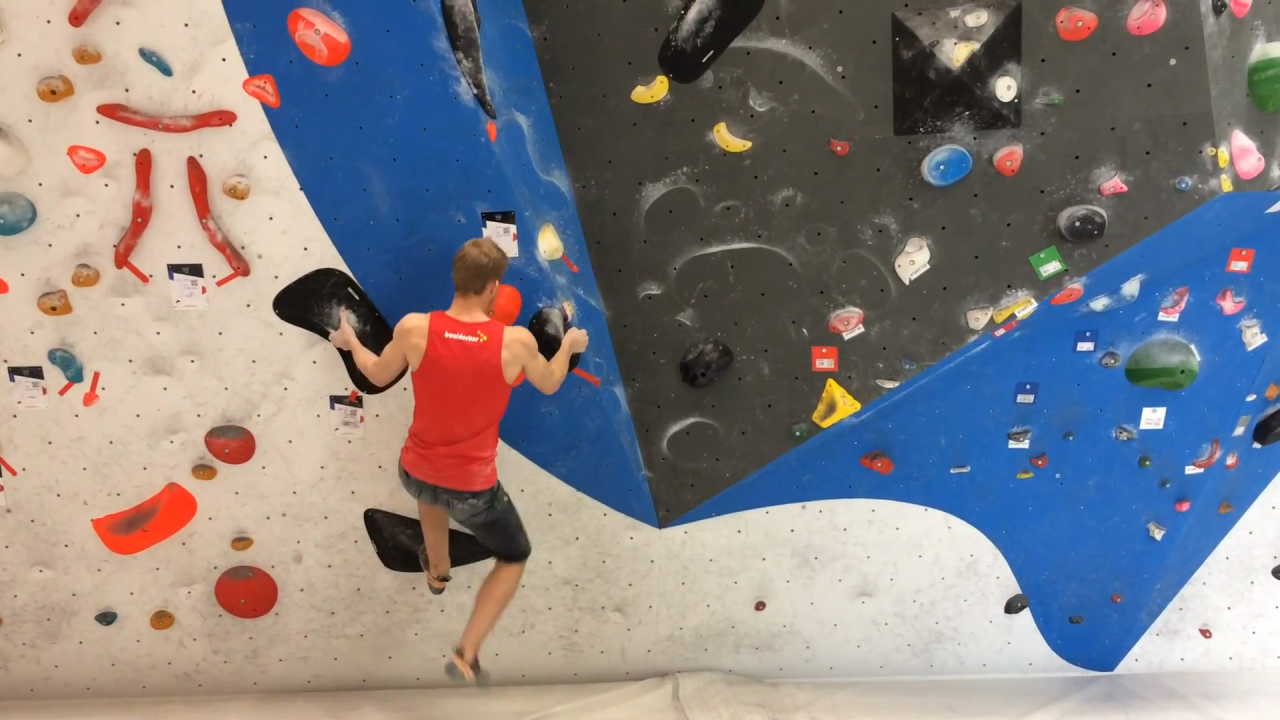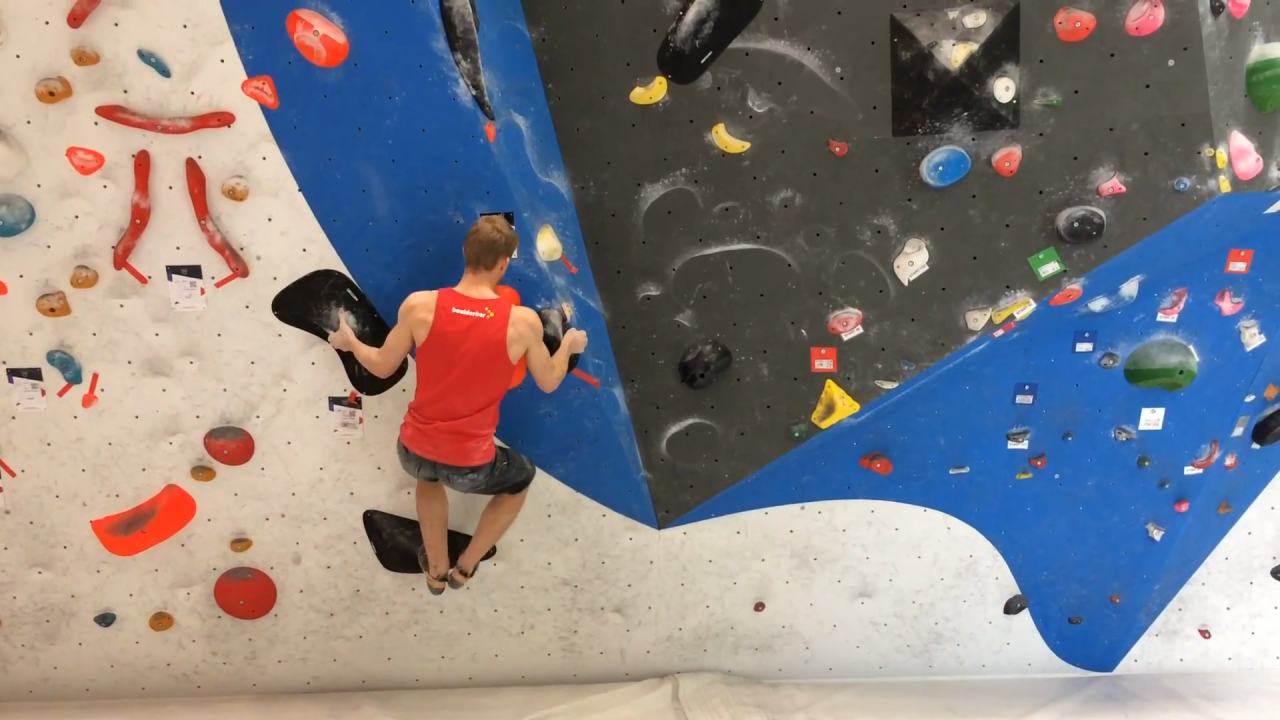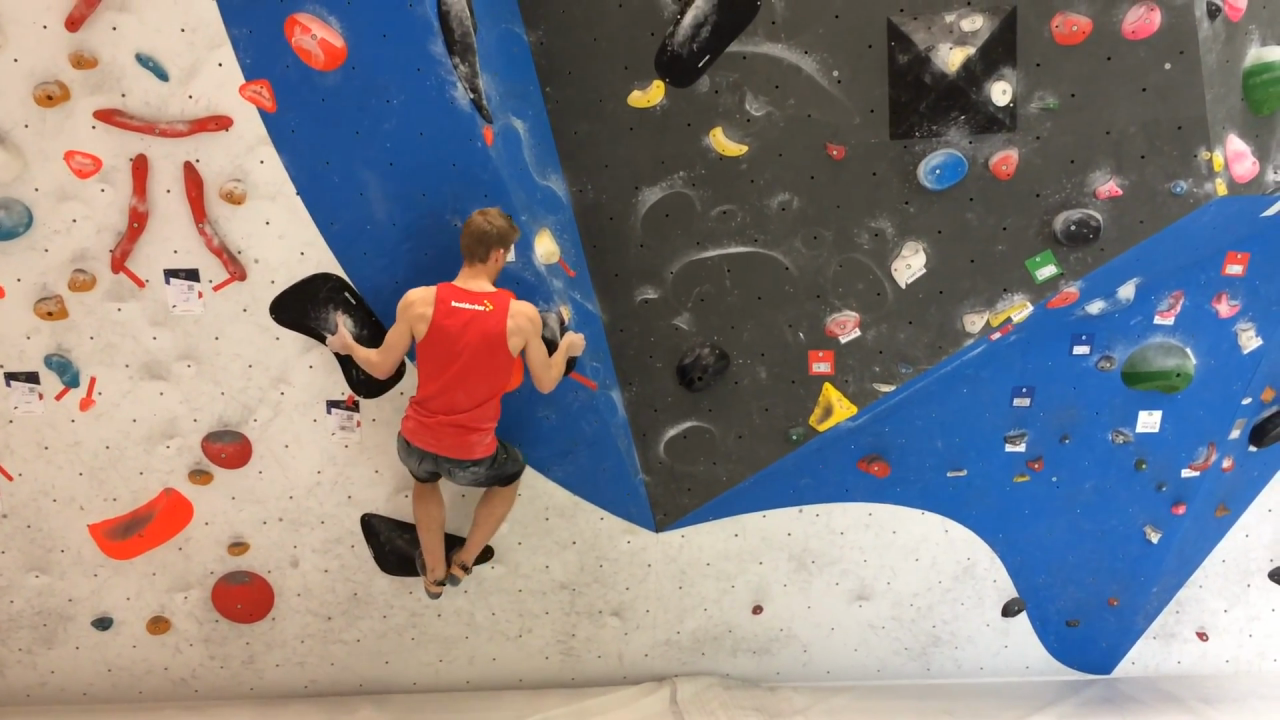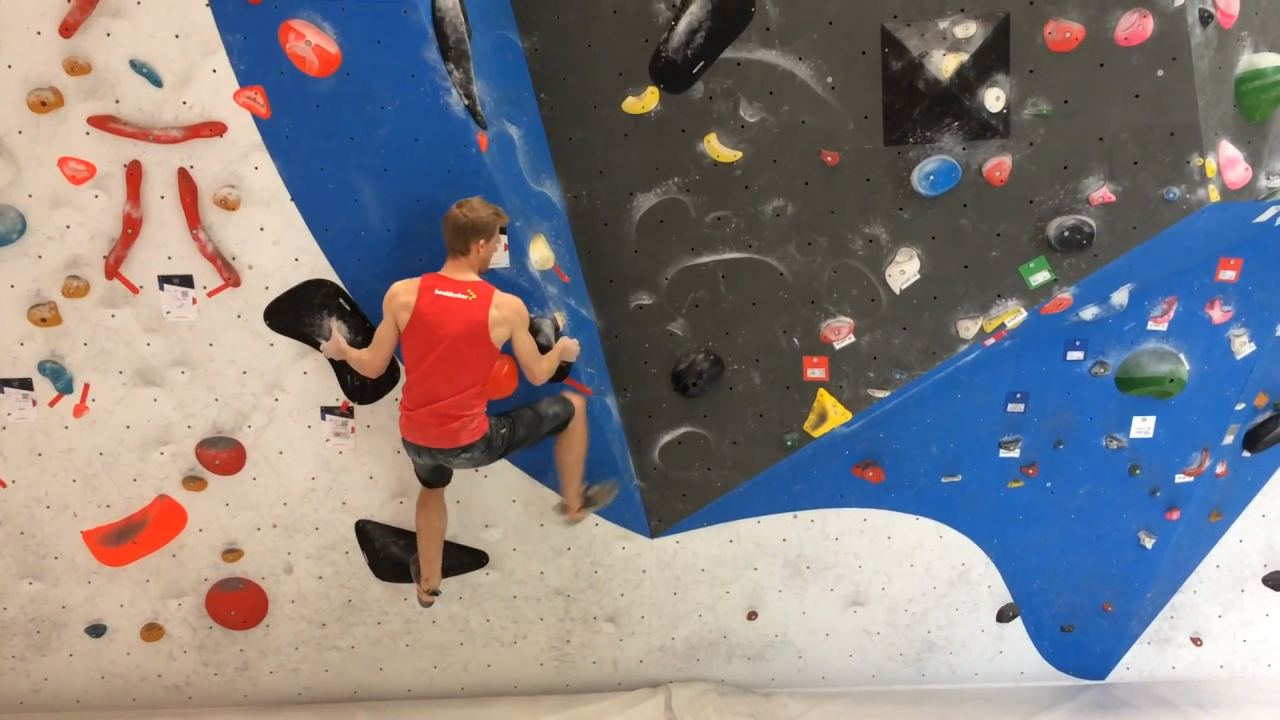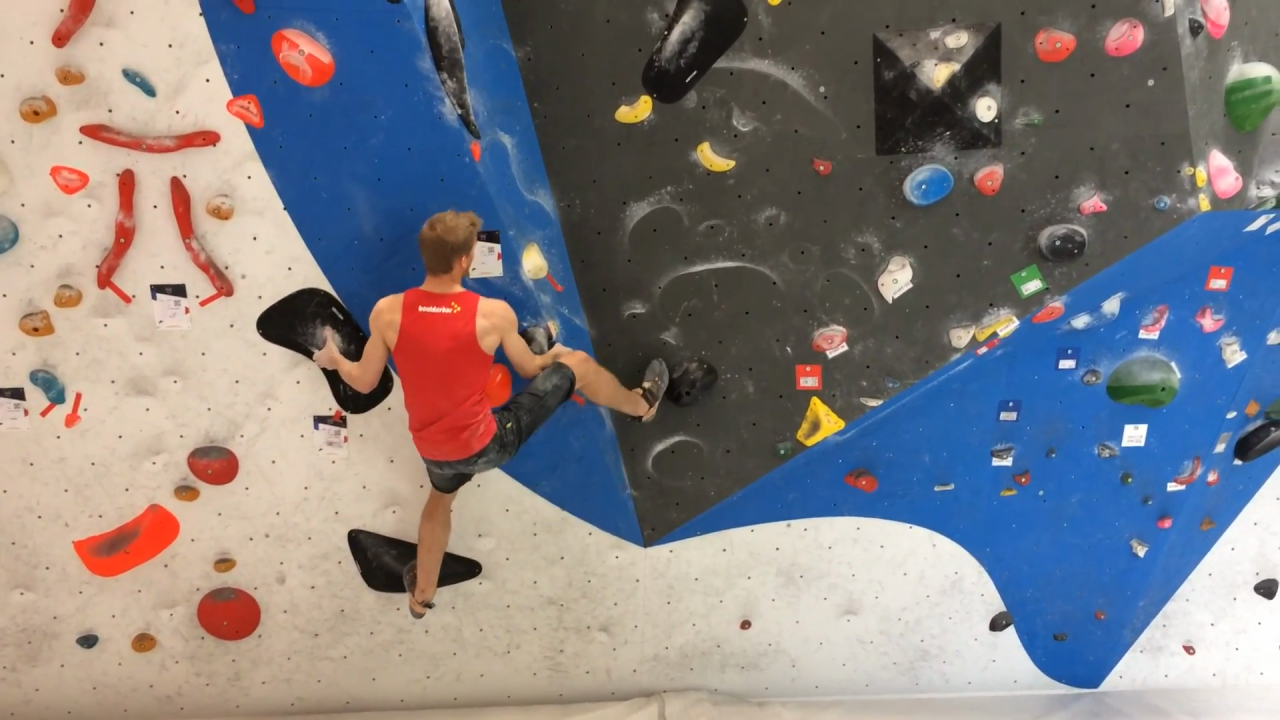
dt=0.3s
person 1, frame 1
left shoulder: (413, 329)
right shoulder: (516, 341)
left elbow: (377, 373)
right elbow: (547, 380)
left wrist: (349, 340)
right wrist: (569, 345)
left hip: (416, 475)
right hip: (472, 489)
right knee: (514, 559)
left ankle: (437, 572)
right ankle: (466, 654)
person 1, frame 2
left shoulder: (418, 307)
right shoulder: (523, 322)
left elbow: (382, 367)
right elbow: (549, 382)
left wrist: (349, 342)
right wrist: (569, 345)
left hip: (414, 450)
right hip: (470, 463)
left knee: (430, 476)
right knee: (520, 481)
left ankle: (436, 572)
right ankle: (465, 568)
person 1, frame 3
left shoulder: (417, 302)
right shoulder: (523, 316)
left elbow: (382, 367)
right elbow: (546, 383)
left wrist: (347, 345)
right wrist: (566, 347)
left hip: (416, 443)
right hip: (471, 457)
left knee: (426, 480)
right knee: (512, 473)
left ankle: (434, 575)
right ankle: (462, 562)
person 1, frame 4
left shoulder: (402, 294)
right shoulder: (507, 307)
left elbow: (373, 367)
right elbow: (537, 374)
left wrist: (340, 349)
right wrist: (562, 350)
left hip: (415, 437)
right hip: (469, 443)
left knee: (432, 488)
right knee: (572, 407)
left ankle: (428, 584)
right ankle: (575, 503)
person 1, frame 5
left shoulder: (387, 312)
right shoulder: (494, 314)
left elbow: (364, 382)
right elbow: (529, 369)
left wrist: (334, 359)
right wrist: (554, 354)
left hip: (435, 451)
right hip: (486, 445)
left knee: (441, 496)
right knee: (576, 363)
left ankle: (421, 595)
right ankle: (640, 402)
